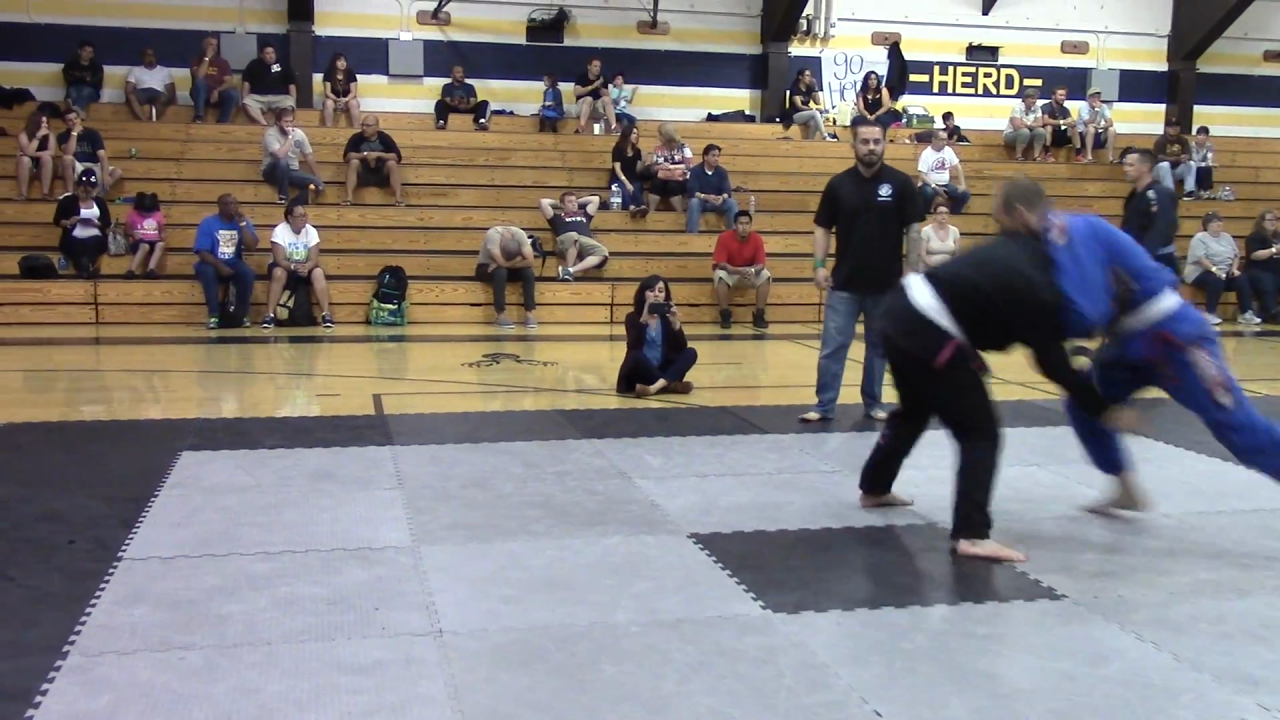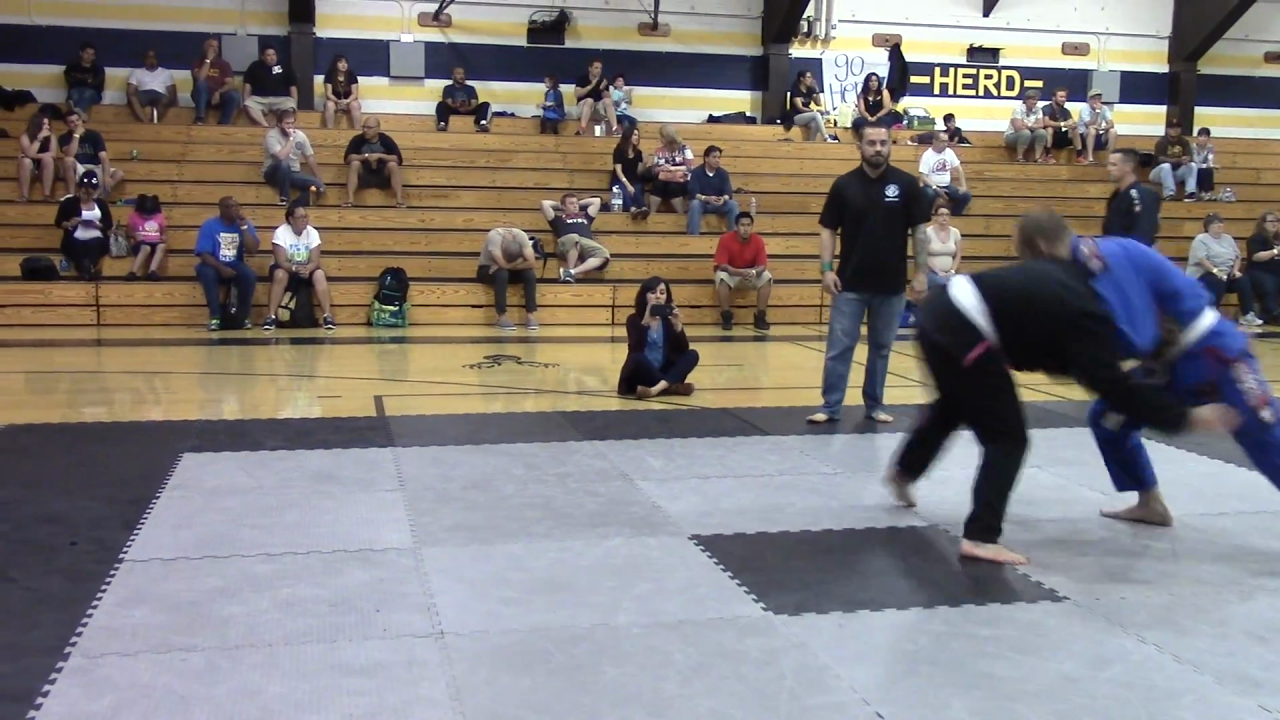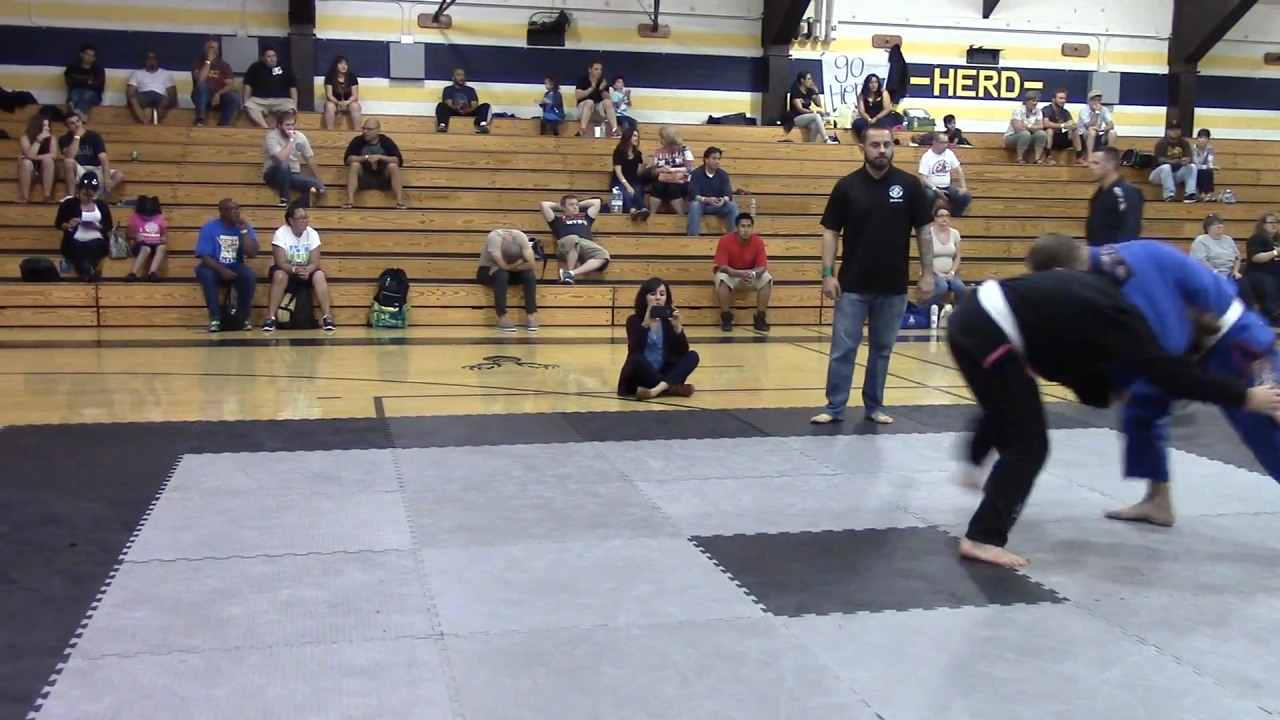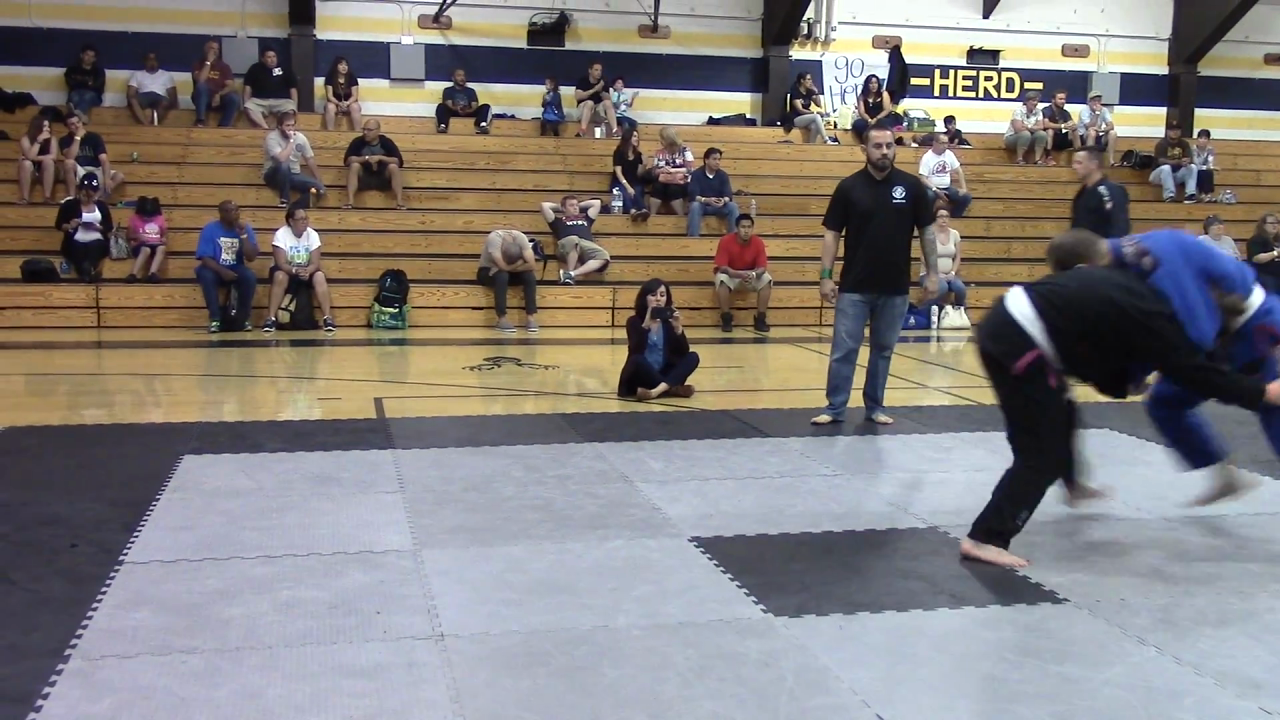
dt=0.1s
person 1, frame 1
left shoulder: (1019, 252)
right shoulder: (1041, 295)
right elbow: (1055, 364)
right wrist: (1102, 407)
left hip: (903, 313)
right hip: (927, 334)
left knee: (916, 409)
right knee: (980, 432)
left ankle: (875, 488)
right ankle: (972, 535)
person 1, frame 2
left shoulder: (1062, 278)
right shoulder: (1088, 316)
right elbow: (1116, 388)
right wrist: (1186, 419)
left hip: (941, 312)
right hip: (962, 335)
left knee: (954, 404)
right knee: (1007, 439)
left ankle: (904, 472)
right ankle: (981, 539)
person 1, frame 3
left shoulder: (1102, 292)
right shoulder: (1119, 316)
right elbow: (1171, 373)
right wrist: (1246, 396)
left hip: (976, 319)
right hip: (989, 338)
left knee: (1004, 412)
right knee: (1026, 444)
left ankle: (973, 464)
right ankle: (983, 538)
person 1, frame 4
left shoulder: (1126, 288)
right shoulder: (1150, 312)
right elbow: (1195, 372)
left wrist: (1120, 382)
left hip: (1007, 323)
right hip: (1021, 346)
left knee: (1059, 412)
right knee: (1043, 453)
right ankle: (986, 539)
person 2, frame 1
left shoulder: (1067, 236)
right shoulder: (1076, 230)
left elbow: (1087, 313)
left hip: (1173, 338)
right hip: (1140, 338)
left knee: (1238, 426)
right knee: (1086, 403)
right ankle: (1127, 490)
person 2, frame 2
left shoulder: (1105, 263)
right shoulder: (1094, 257)
left elbow: (1137, 339)
left hip: (1214, 356)
right hip: (1177, 358)
left knee: (1268, 447)
right knee: (1106, 419)
right ankle: (1149, 503)
person 2, frame 3
left shoulder: (1136, 265)
right shoulder: (1114, 262)
left elbow: (1169, 343)
left hip: (1240, 347)
right hip: (1200, 344)
right knee: (1139, 411)
right ankle: (1156, 502)
person 2, frame 4
left shoulder: (1159, 257)
right shoulder: (1125, 259)
left elbow: (1197, 334)
left hip: (1257, 331)
right hip: (1222, 335)
right knee: (1163, 403)
right ankle: (1226, 476)
person 3, frame 1
left shoulder: (900, 182)
right shoulder: (838, 184)
left elbow: (913, 230)
right elbow: (822, 228)
right wrist: (820, 265)
left hip: (886, 283)
right hip: (845, 283)
left knee: (879, 347)
right knee: (833, 346)
left ankle: (873, 403)
right ankle: (824, 406)
person 3, frame 2
left shoulder: (907, 184)
right shoulder: (844, 185)
left elbow: (919, 230)
right elbow: (828, 230)
left wrist: (921, 272)
right wrist: (827, 269)
left hip: (891, 285)
right hip: (850, 284)
left knee: (881, 347)
right knee: (839, 347)
left ankle: (874, 404)
right ankle: (830, 406)
person 3, frame 3
left shoulder: (910, 185)
right shoulder: (847, 186)
left elbow: (923, 231)
right elbow: (831, 232)
left wrist: (927, 273)
right wrist: (828, 273)
left hip: (893, 286)
right hip: (853, 285)
left knee: (882, 348)
right knee: (843, 348)
left ankle: (874, 405)
right ankle: (834, 407)
person 3, frame 4
left shoulder: (912, 186)
right shoulder: (849, 187)
left elbow: (927, 231)
right elbow: (832, 233)
left wrist: (932, 272)
right wrist: (826, 276)
left hip: (895, 287)
right hip: (854, 286)
left knee: (883, 349)
right knee: (844, 349)
left ankle: (875, 406)
right ankle: (834, 408)
